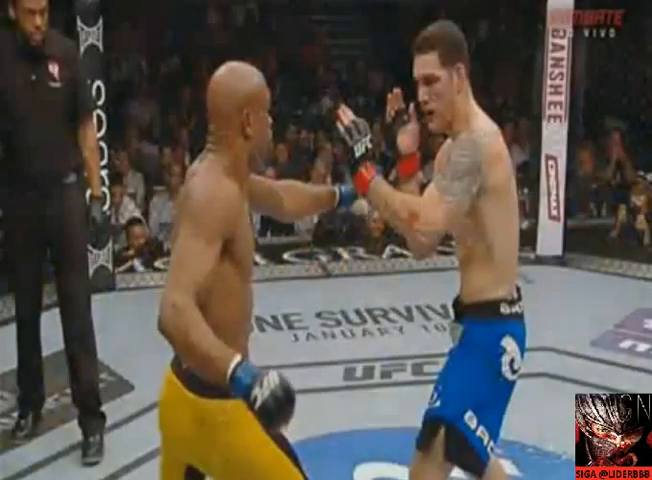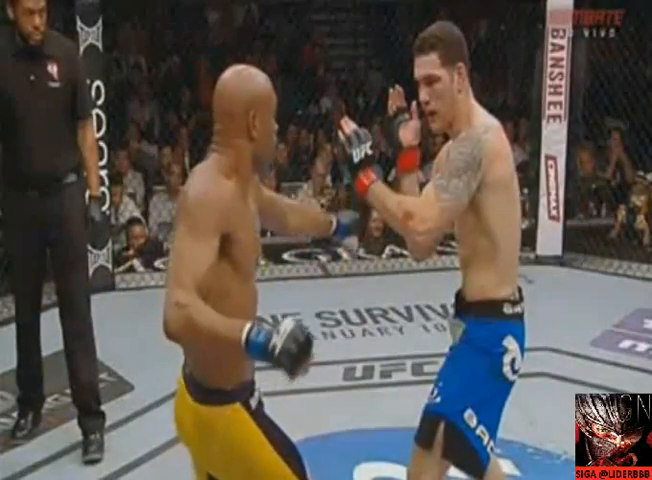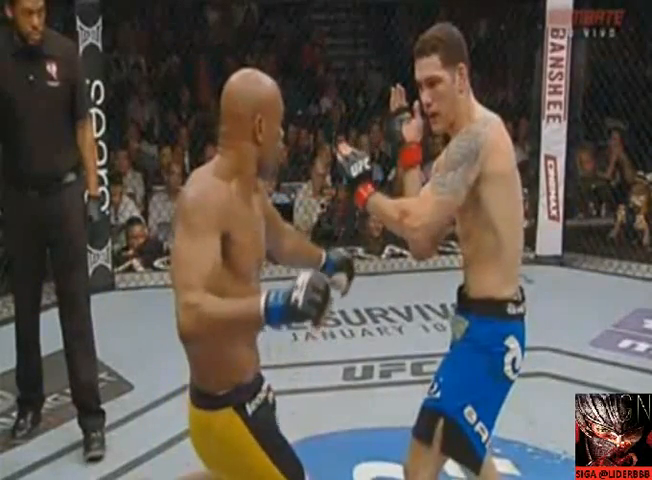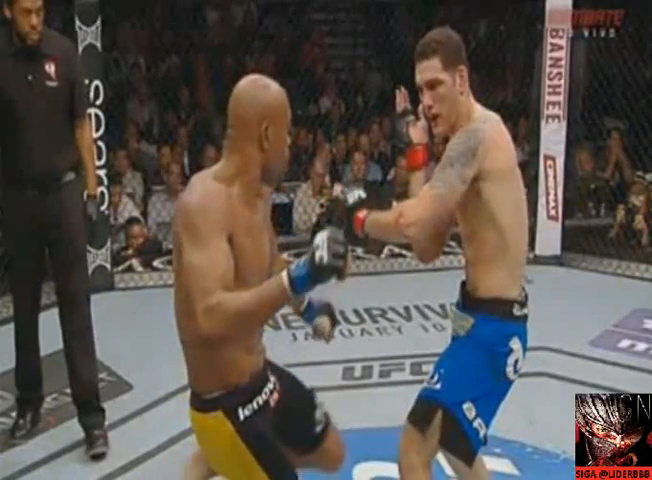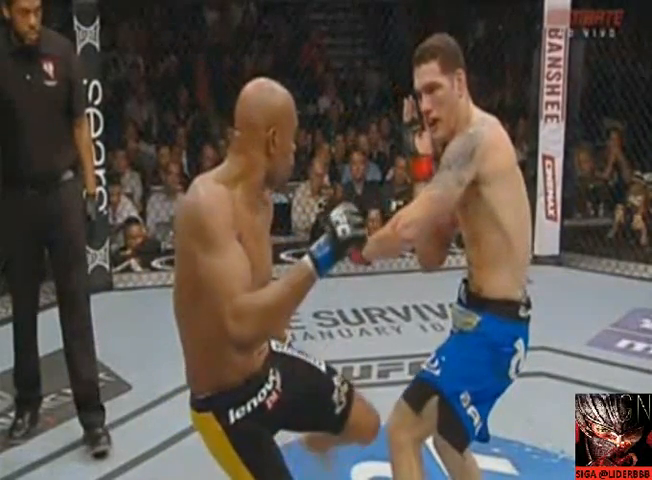
dt=0.7s
person 1, frame 1
left shoulder: (66, 53)
left elbow: (85, 128)
left wrist: (95, 192)
left hip: (65, 192)
left knee: (77, 308)
left ankle: (91, 417)
person 1, frame 2
left shoulder: (66, 52)
left elbow: (84, 127)
left wrist: (94, 192)
left hip: (64, 192)
left knee: (76, 308)
left ankle: (91, 416)
person 1, frame 3
left shoulder: (65, 52)
left elbow: (82, 126)
left wrist: (93, 191)
left hip: (64, 192)
left knee: (76, 305)
left ankle: (91, 415)
person 1, frame 4
left shoulder: (64, 51)
left elbow: (81, 124)
left wrist: (92, 188)
left hip: (63, 190)
left knee: (76, 303)
left ankle: (91, 414)
person 1, frame 5
left shoulder: (62, 51)
left elbow: (79, 123)
left wrist: (90, 187)
left hip: (62, 190)
left knee: (75, 301)
left ankle: (91, 412)
person 2, frame 1
left shoulder: (476, 142)
right shoulder: (453, 147)
left elbow: (424, 227)
right elbow: (422, 245)
left wrist: (364, 169)
right wrist: (406, 159)
left hip: (490, 328)
right hip: (486, 322)
person 2, frame 2
left shoulder: (478, 140)
right shoulder: (454, 149)
left elbow: (422, 227)
right elbow: (420, 246)
left wrist: (364, 173)
right wrist: (407, 155)
left hip: (489, 328)
right hip: (484, 321)
person 2, frame 3
left shoulder: (478, 135)
right shoulder: (459, 149)
left elbow: (416, 222)
right elbow: (423, 245)
left wrist: (363, 188)
right wrist: (410, 153)
left hip: (489, 327)
right hip: (485, 320)
person 2, frame 4
left shoulder: (476, 135)
right shoulder: (465, 145)
left elbow: (411, 223)
right elbow: (427, 249)
left wrist: (361, 216)
right wrist: (417, 155)
left hip: (490, 326)
right hip: (484, 317)
right knee: (454, 443)
person 2, frame 5
left shoulder: (476, 138)
right shoulder: (464, 150)
left elbow: (408, 228)
right elbow: (431, 256)
left wrist: (363, 249)
left hip: (493, 325)
right hip: (486, 317)
left knee: (403, 431)
right knee: (448, 439)
person 3, frame 1
left shoulder: (225, 175)
right shoulder: (213, 192)
left elbow: (283, 200)
right elbow: (174, 312)
left wrist: (340, 194)
right wrist: (241, 375)
right hip: (213, 405)
person 3, frame 2
left shoulder: (242, 183)
right shoulder: (208, 193)
left elbow: (284, 215)
right elbow: (178, 313)
left wrist: (335, 224)
right wrist: (256, 339)
right hip: (220, 406)
person 3, frame 3
left shoulder: (251, 188)
right shoulder: (205, 196)
left elbow: (280, 239)
right elbow: (190, 316)
left wrist: (326, 261)
right wrist: (275, 307)
left hip: (247, 386)
right hip: (225, 405)
person 3, frame 4
left shoulder: (259, 194)
right shoulder: (204, 201)
right elbow: (210, 320)
left wrist: (306, 307)
right wrist: (299, 277)
left hip: (262, 376)
right hip: (225, 403)
person 3, frame 5
left shoulder: (260, 197)
right shoulder: (208, 204)
right elbow: (242, 323)
right wrist: (320, 256)
left hip: (268, 365)
right hip: (227, 400)
left knee: (364, 424)
left ankle: (317, 440)
